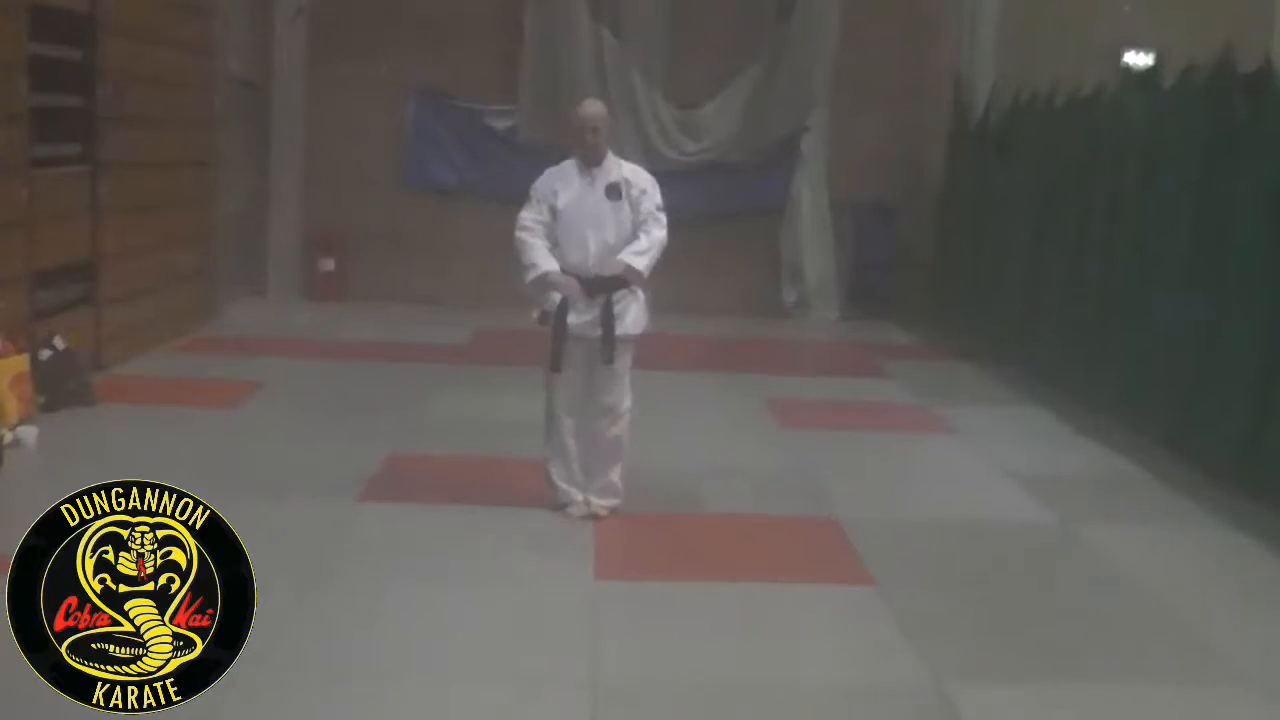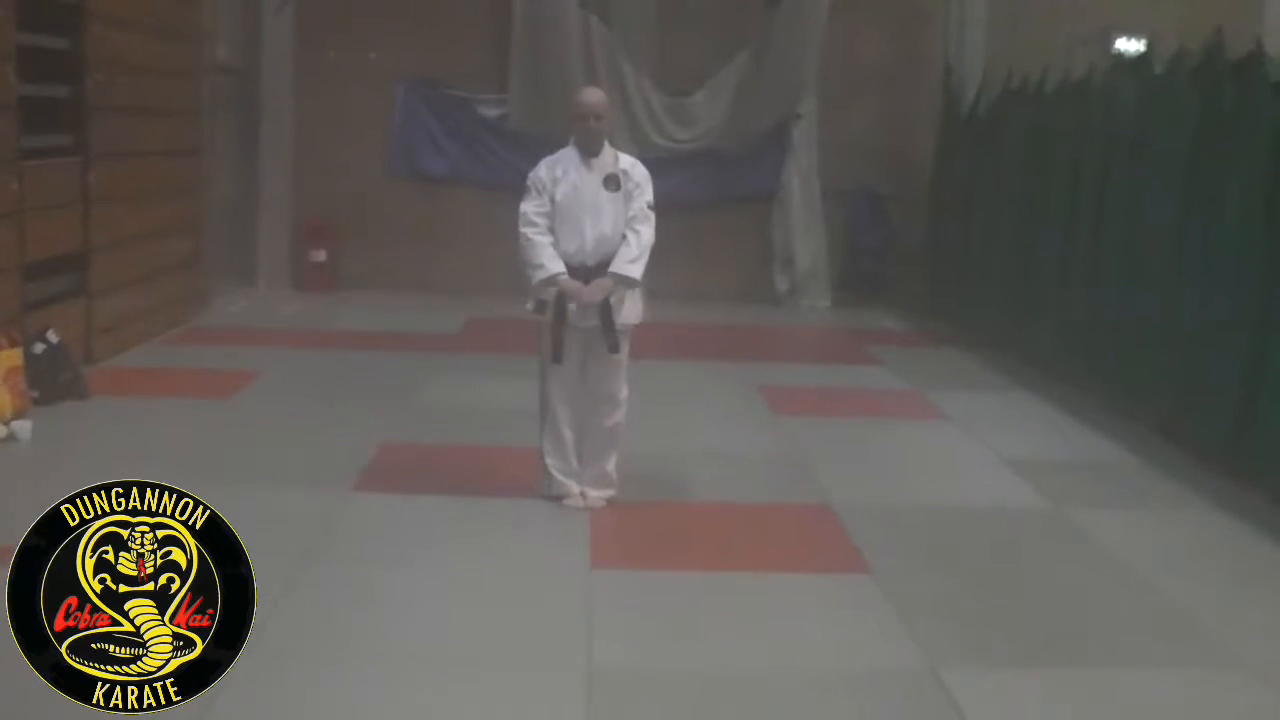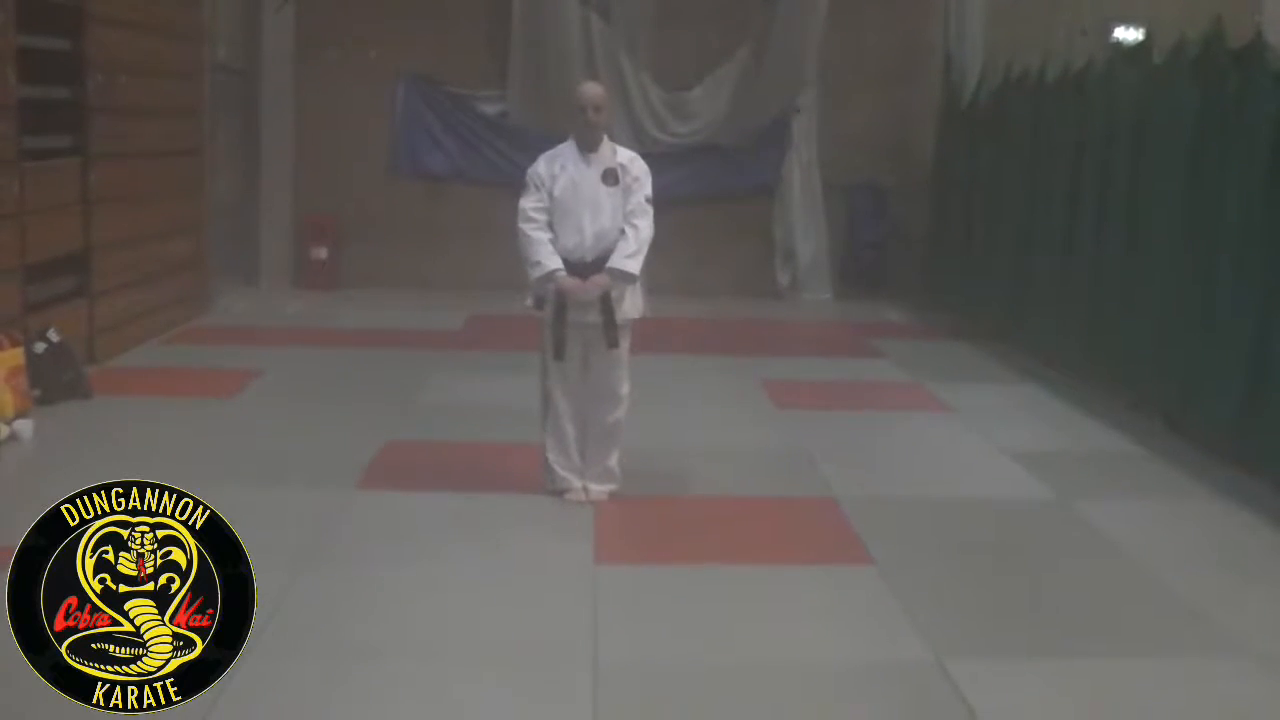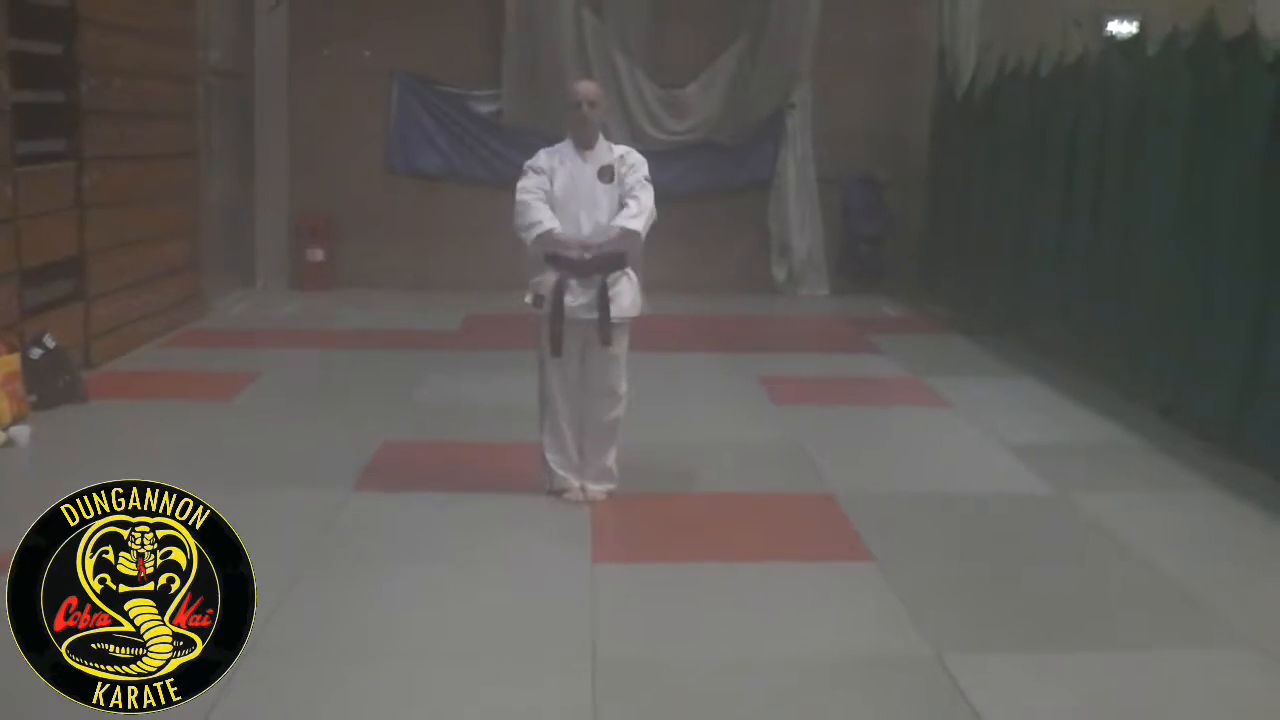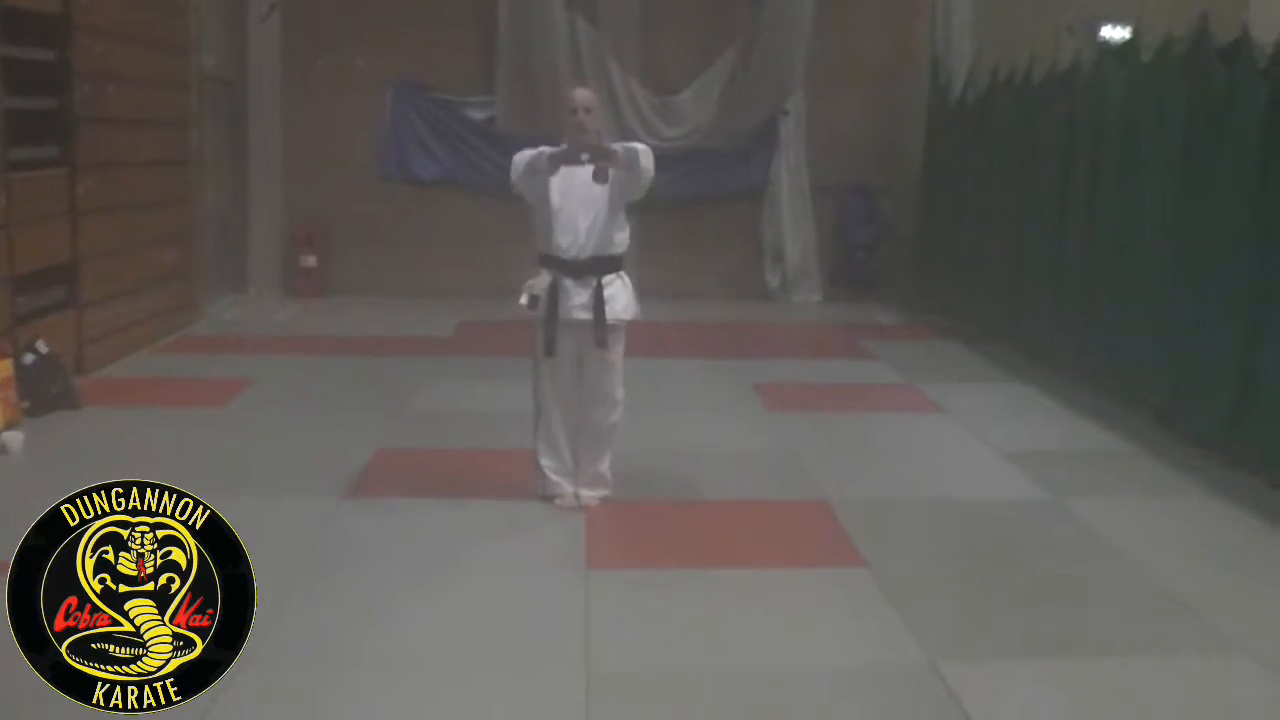
dt=0.5s
person 1, frame 1
left shoulder: (635, 179)
right shoulder: (552, 181)
left elbow: (654, 230)
right elbow: (530, 232)
left wrist: (625, 265)
right wrist: (551, 275)
left hip: (617, 305)
right hip: (569, 305)
left knee: (611, 403)
right knee: (565, 402)
left ankle: (602, 490)
right ankle: (569, 489)
person 1, frame 2
left shoulder: (632, 171)
right shoulder: (548, 170)
left elbow: (641, 231)
right elbow: (532, 230)
left wrist: (610, 281)
right wrist: (561, 281)
left hip: (613, 296)
right hip: (562, 295)
left knee: (608, 394)
right knee: (560, 392)
left ankle: (597, 480)
right ankle: (564, 480)
person 1, frame 3
left shoulder: (630, 165)
right shoulder: (547, 165)
left elbow: (639, 226)
right elbow: (532, 226)
left wrist: (609, 278)
right wrist: (559, 278)
left hip: (613, 290)
right hip: (562, 289)
left knee: (609, 390)
right knee: (562, 388)
left ankle: (600, 476)
right ankle: (567, 476)
person 1, frame 4
left shoulder: (627, 160)
right shoulder: (545, 161)
left elbow: (641, 204)
right elbow: (528, 204)
left wrist: (610, 235)
right wrist: (560, 237)
left hip: (610, 286)
right hip: (560, 286)
left knee: (607, 389)
right knee: (559, 388)
left ankle: (598, 475)
right ankle: (565, 476)
person 1, frame 5
left shoulder: (618, 160)
right shoulder: (545, 158)
left elbow: (643, 166)
right elbow: (522, 170)
left wrist: (612, 152)
right wrist: (558, 156)
left hip: (605, 290)
right hip: (556, 288)
left knee: (602, 394)
right knee: (554, 393)
left ankle: (591, 480)
right ankle: (558, 481)
